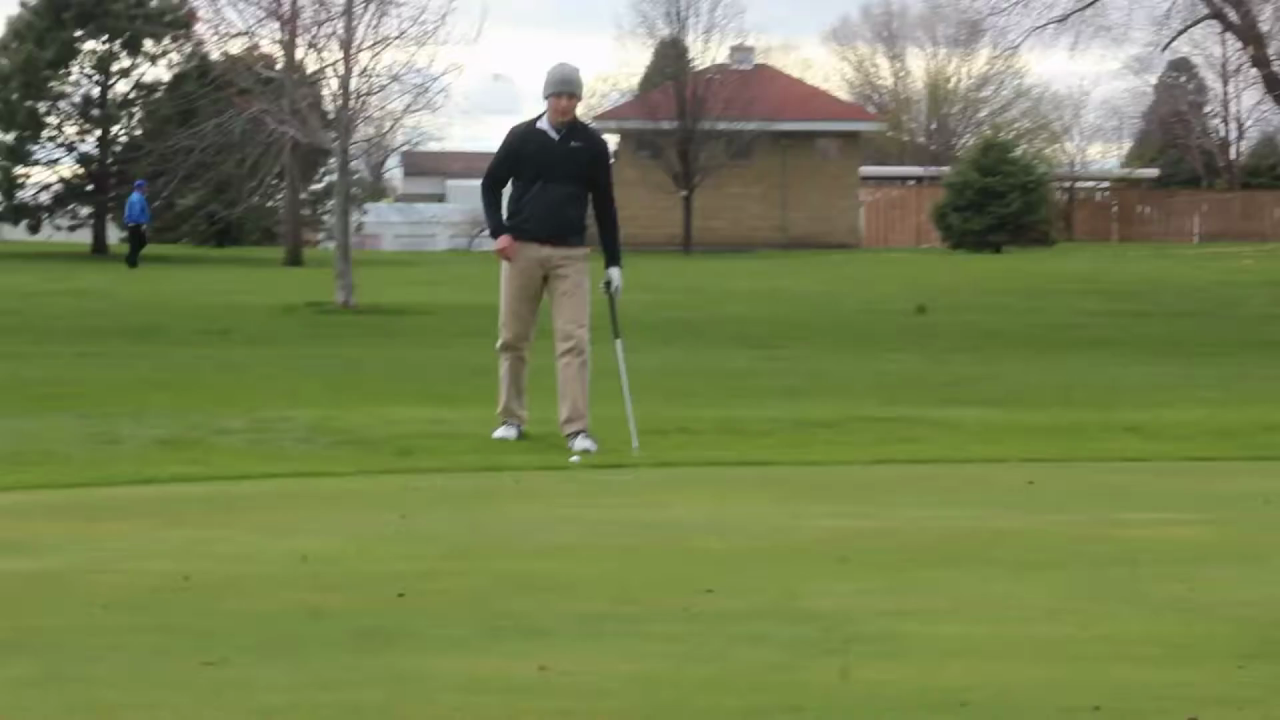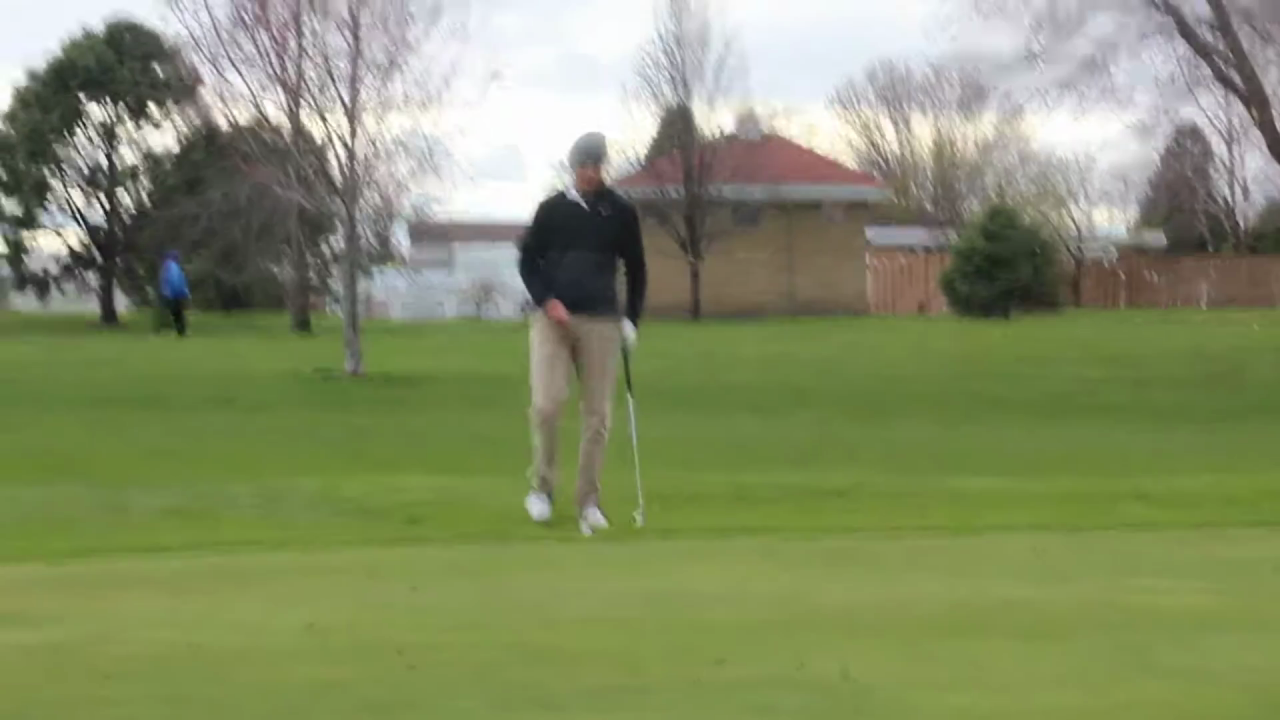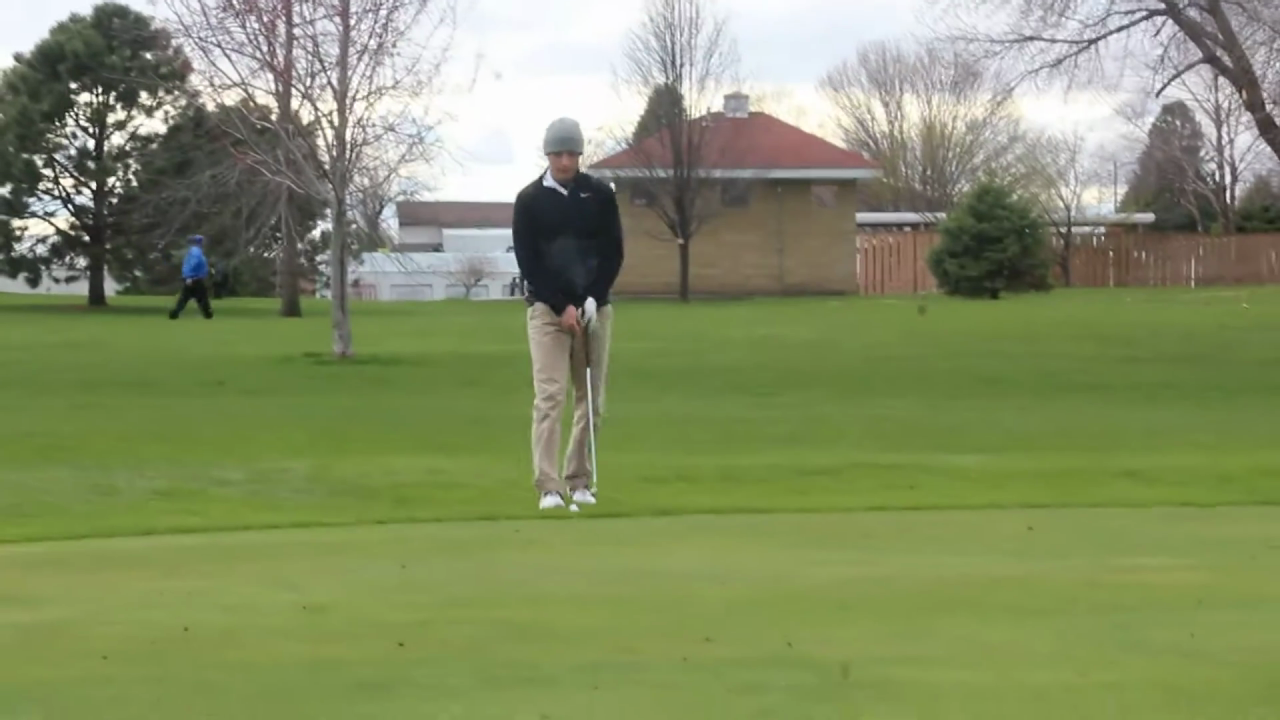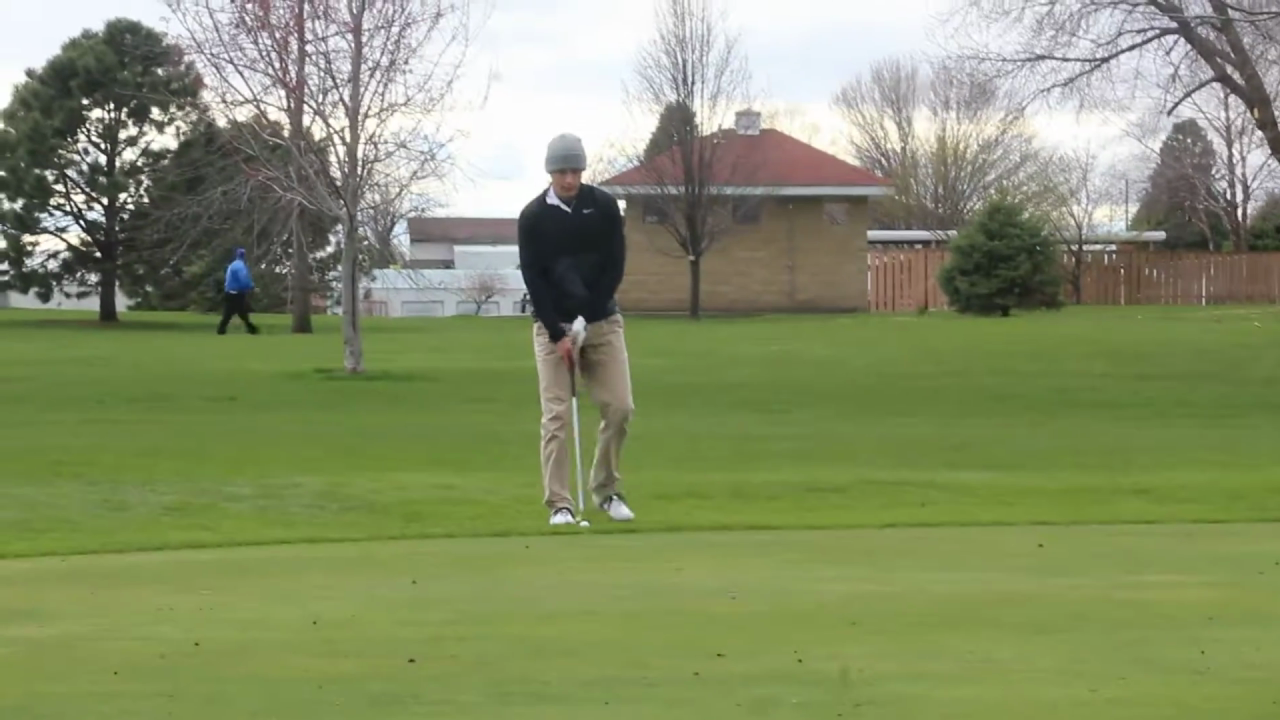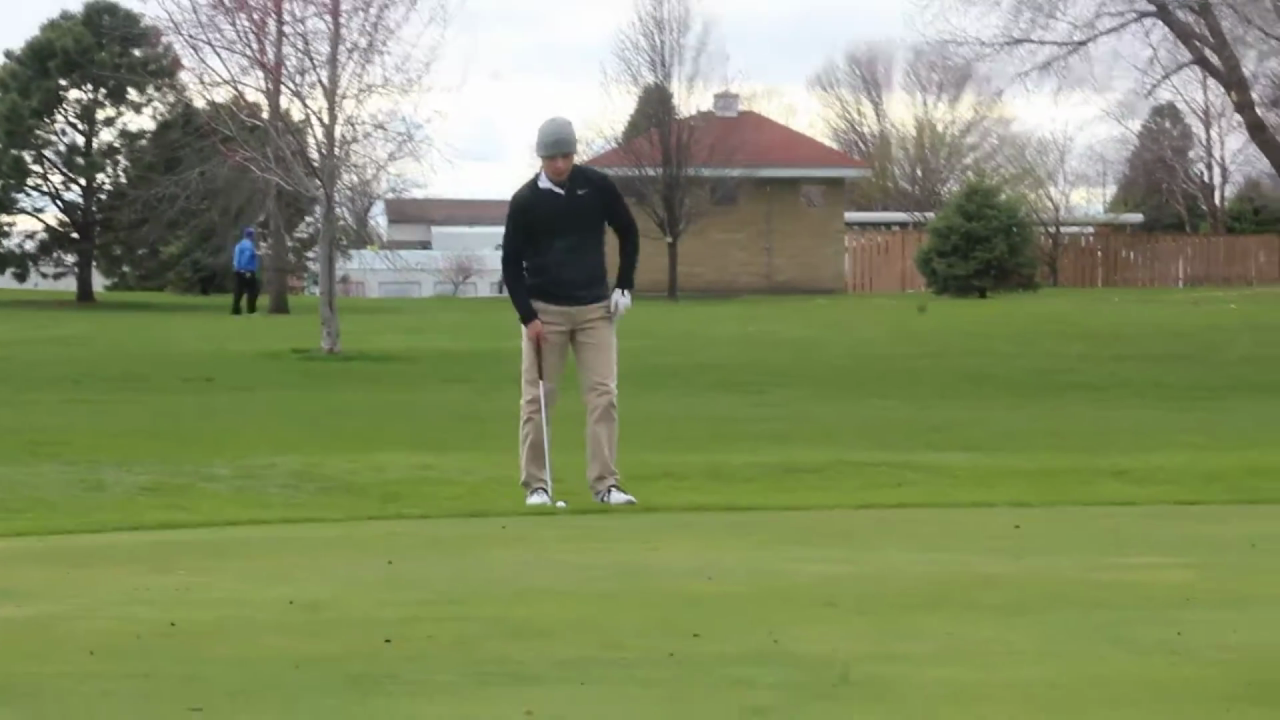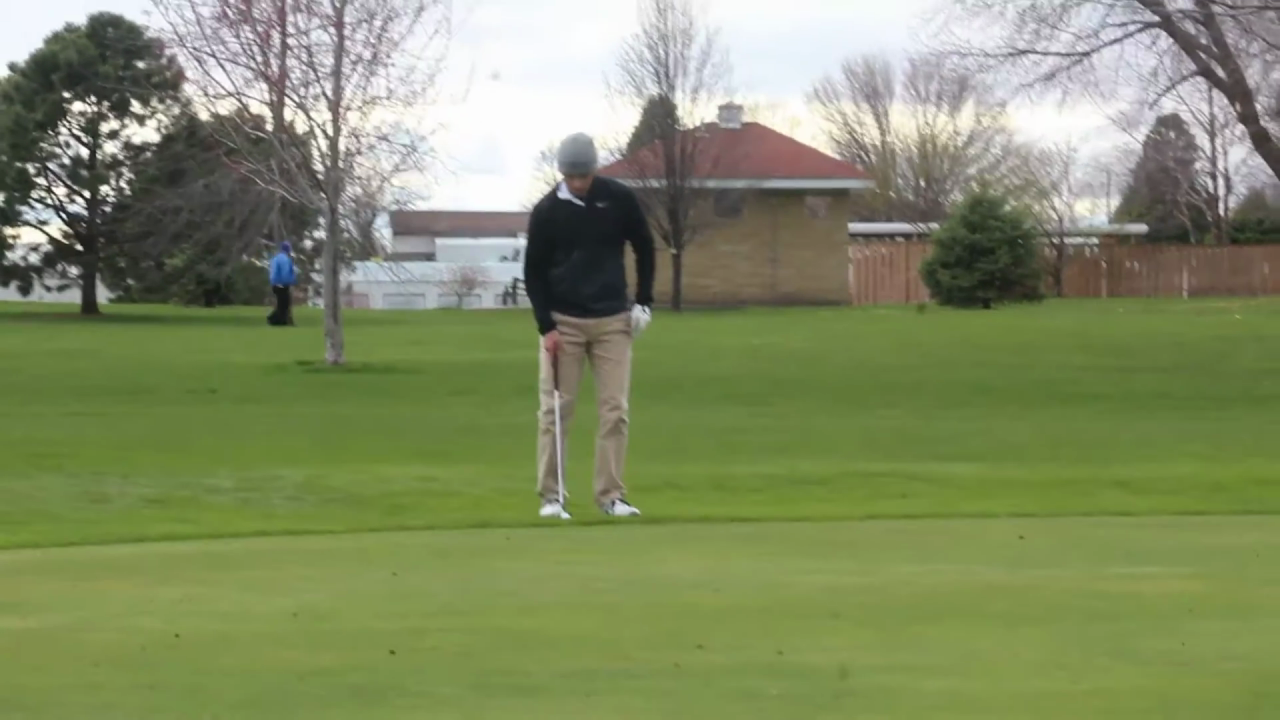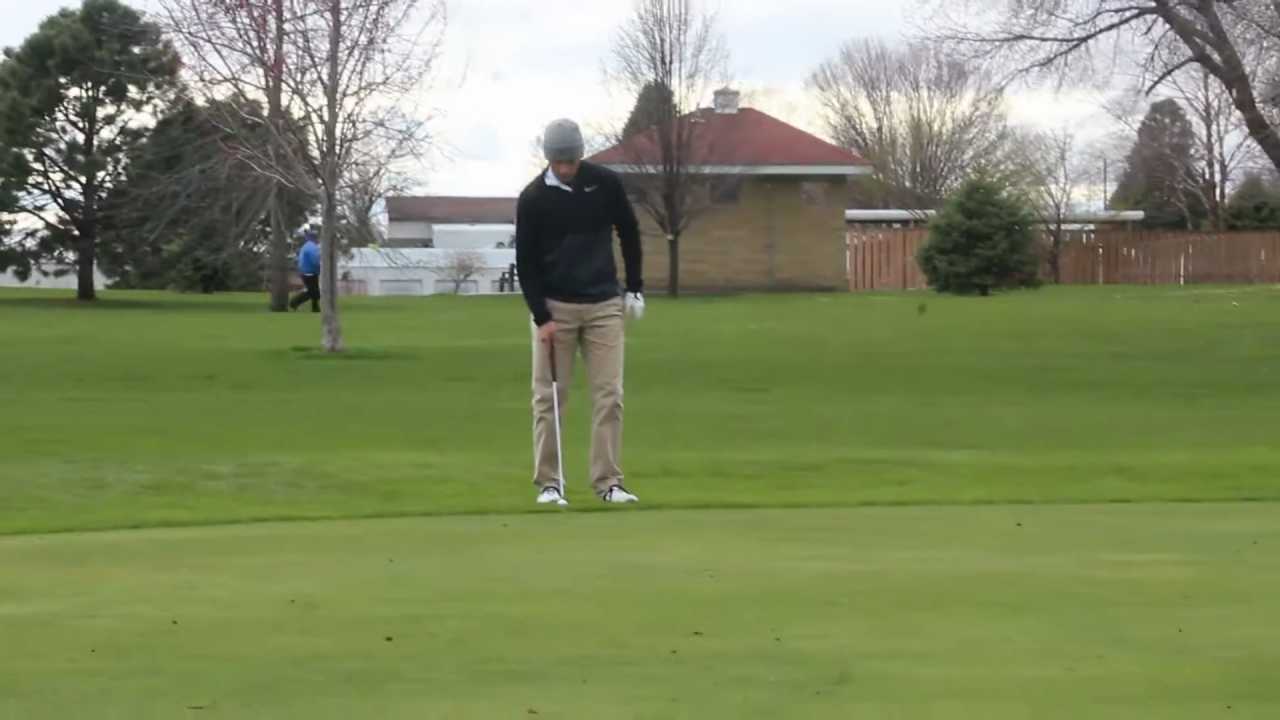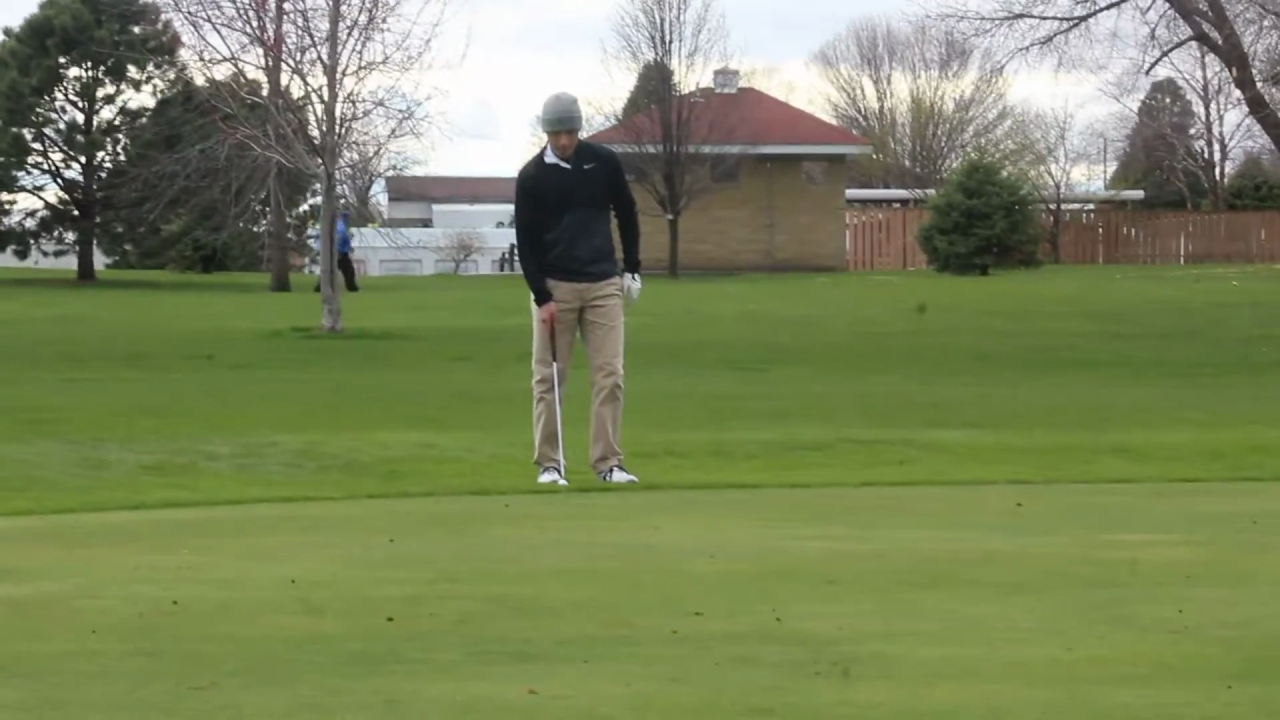
dt=0.4s
person 1, frame 1
left shoulder: (592, 144)
right shoulder: (521, 137)
left elbow: (605, 204)
right elbow: (491, 185)
left wrist: (613, 261)
right wrist: (498, 231)
left hip: (570, 252)
right hip: (522, 249)
left knee: (574, 340)
right knee: (512, 338)
left ankle: (576, 428)
right ankle: (511, 417)
person 1, frame 2
left shoulder: (621, 211)
right shoulder: (551, 208)
left elbow: (636, 269)
right elbow: (527, 260)
left wrist: (631, 318)
right wrist: (547, 300)
left hip: (601, 322)
right hip: (553, 320)
left knee: (597, 414)
right knee: (547, 403)
left ankle: (588, 499)
right ankle: (541, 485)
person 1, frame 3
left shoulder: (600, 193)
right shoulder: (529, 199)
left elbow: (614, 252)
right elbow: (527, 260)
left wrist: (594, 298)
right wrist: (562, 306)
left hip: (593, 308)
right hip: (547, 309)
left knee: (591, 400)
right knee: (550, 396)
left ankle: (579, 478)
right ankle: (549, 486)
person 1, frame 4
left shoulder: (604, 206)
right shoulder: (533, 216)
left elbow: (614, 267)
right elbow: (534, 280)
left wrist: (586, 317)
right wrist: (556, 334)
left hip: (602, 321)
right hip: (553, 326)
left knee: (619, 408)
right knee: (557, 416)
left ankle: (606, 489)
right ankle: (560, 504)
person 1, frame 5
left shoulder: (599, 186)
right shoulder: (525, 200)
left elbow: (628, 233)
right elbow: (512, 262)
left wrist: (624, 286)
right wrist: (527, 316)
left hip: (595, 307)
right hip: (544, 309)
left knee: (603, 394)
right knee: (536, 398)
left ankle: (605, 483)
right ankle: (536, 484)
person 1, frame 6
left shoulder: (620, 198)
right shoulder: (546, 210)
left elbow: (644, 248)
right elbow: (534, 272)
left wrist: (643, 301)
right wrist: (545, 326)
left hip: (612, 319)
right hip: (562, 320)
left knee: (615, 409)
right knee: (554, 409)
left ankle: (611, 495)
right ankle: (550, 495)
person 1, frame 7
left shoulder: (606, 182)
right shoulder: (532, 198)
left elbow: (629, 233)
right elbow: (526, 262)
left wrist: (634, 287)
right wrist: (540, 317)
left hip: (604, 304)
right hip: (554, 307)
left knee: (609, 394)
right knee: (548, 396)
left ankle: (608, 481)
right ankle: (548, 482)
person 1, frame 8
left shoulder: (605, 161)
right shoulder: (531, 177)
left elbow: (627, 213)
right elbow: (526, 241)
left wrist: (632, 268)
right wrist: (541, 297)
left hip: (604, 284)
right hip: (554, 287)
left knee: (609, 375)
right knee: (547, 376)
left ankle: (608, 462)
right ankle: (548, 463)
